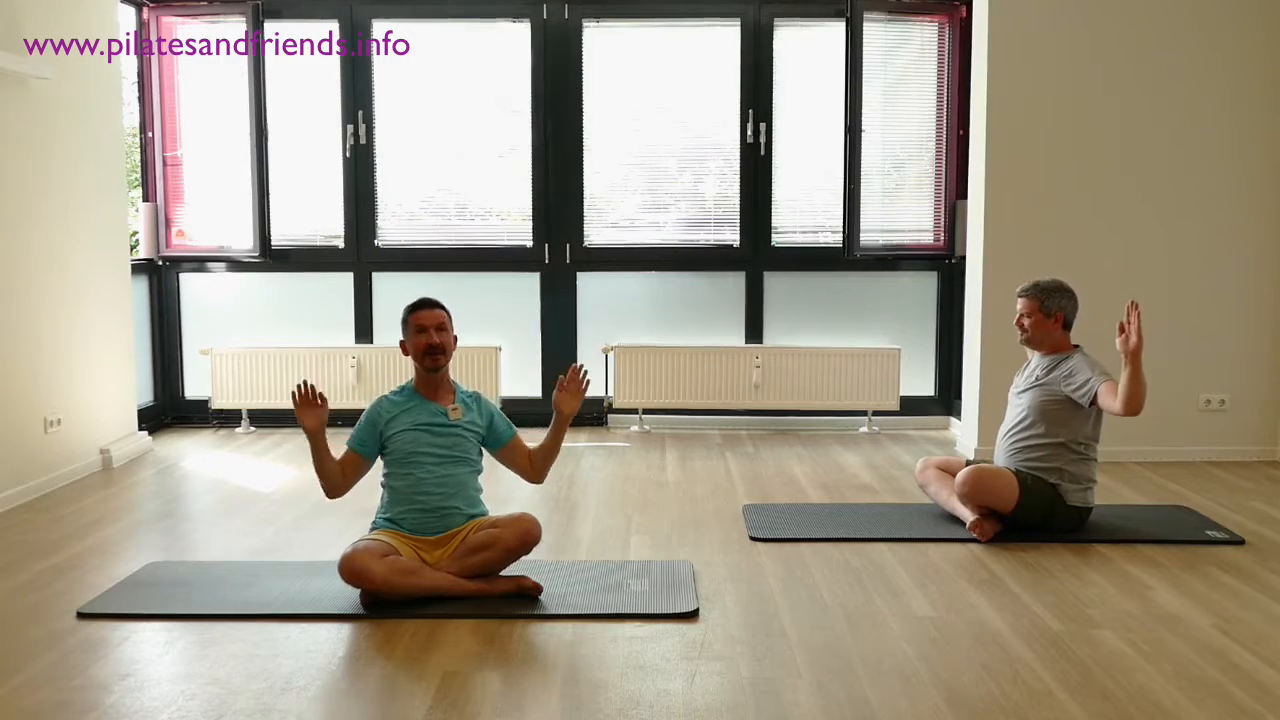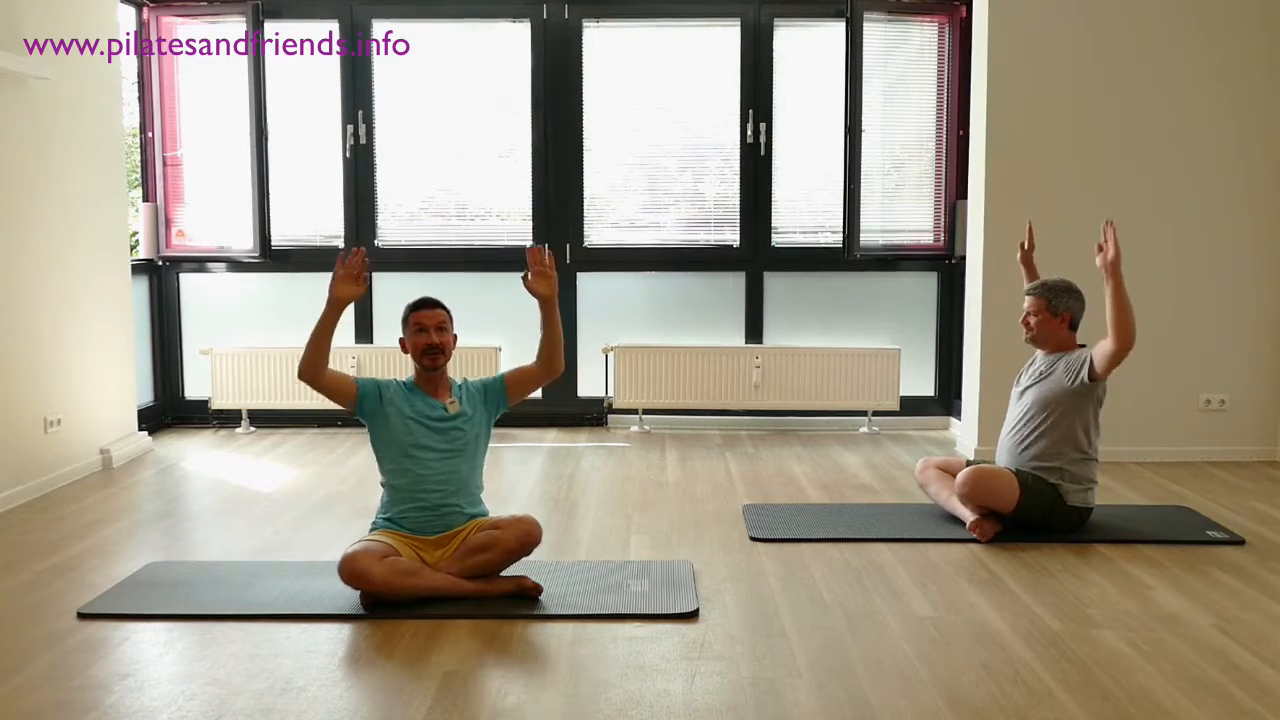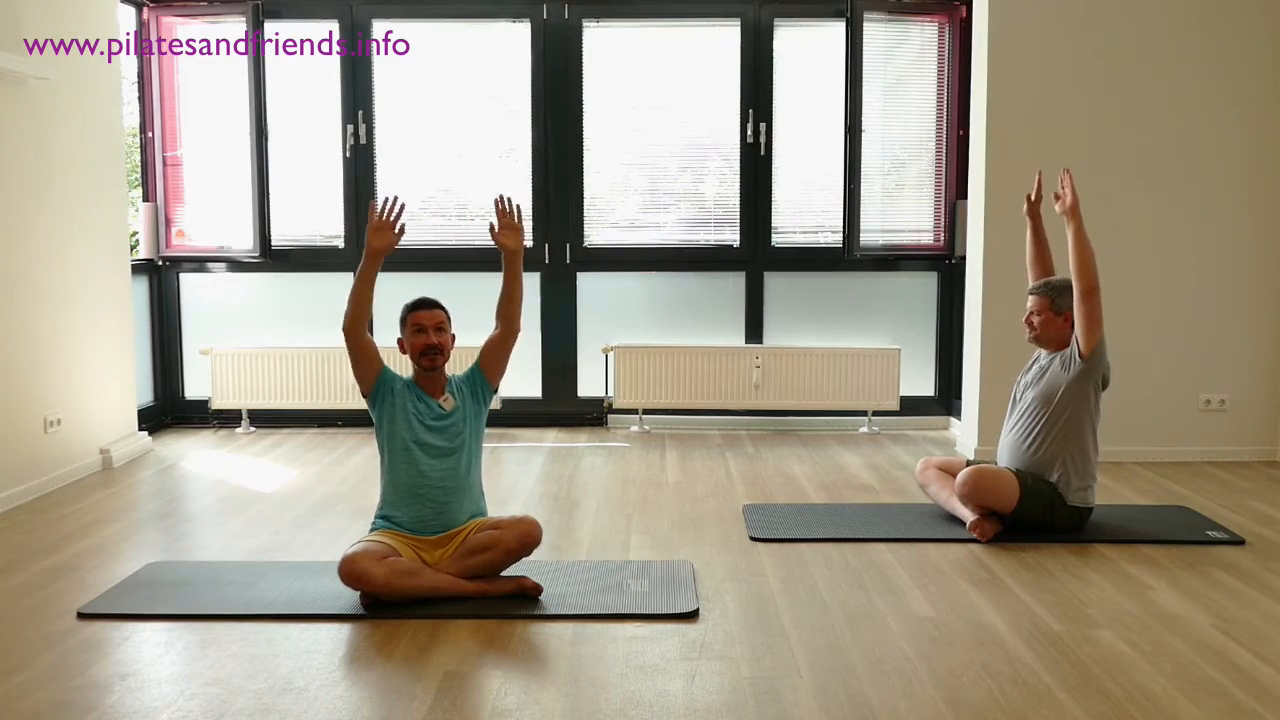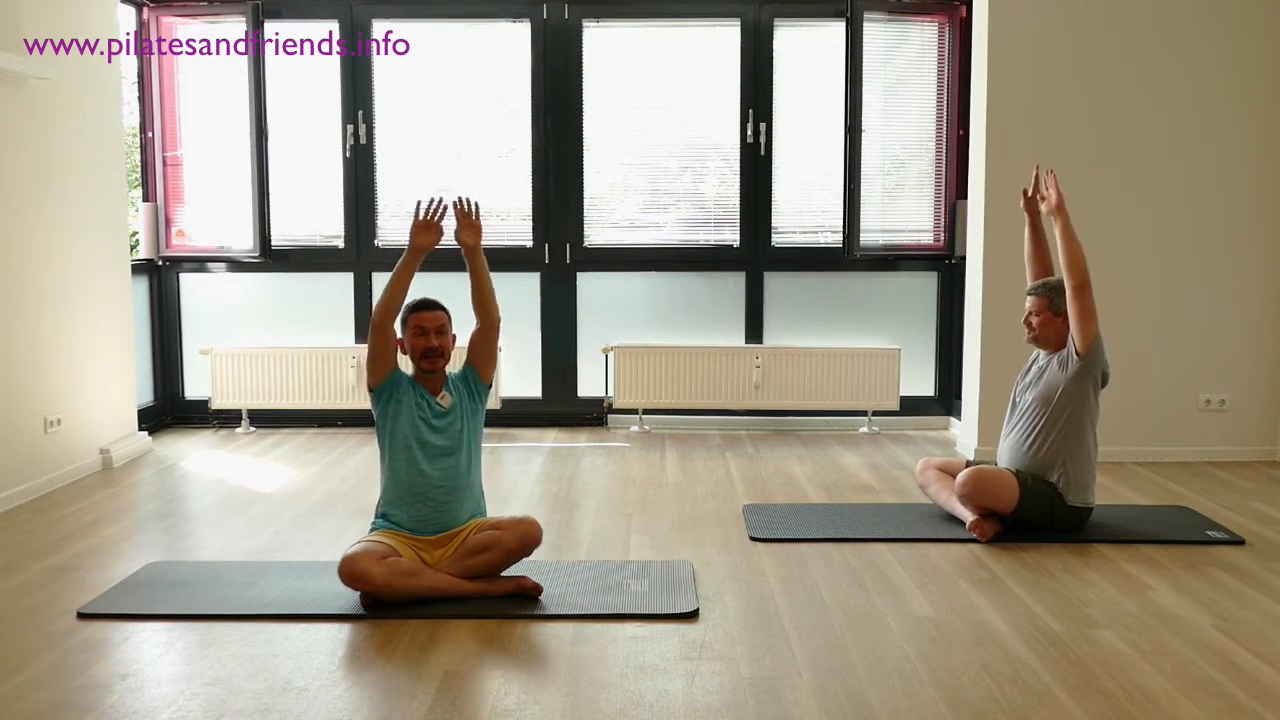
dt=0.5s
person 1, frame 1
left shoulder: (479, 408)
right shoulder: (385, 411)
left elbow: (534, 471)
right elbow: (335, 486)
left wrist: (561, 419)
right wrist: (315, 435)
left hip: (467, 534)
right hip: (399, 538)
left knee: (526, 528)
right knee: (354, 565)
left ankle: (405, 582)
right ankle: (489, 586)
person 1, frame 2
left shoulder: (481, 398)
right shoulder: (383, 399)
left elbow: (550, 367)
right elbow: (311, 372)
left wrist: (548, 302)
right wrist: (336, 305)
left hip: (466, 533)
right hip: (399, 537)
left knee: (527, 530)
right knee: (354, 566)
left ankle: (403, 582)
right ankle: (491, 585)
person 1, frame 3
left shoulder: (473, 391)
right shoulder: (389, 394)
left elbow: (508, 327)
right elbow: (353, 330)
left wrist: (513, 255)
right wrist: (373, 256)
left hip: (467, 534)
right hip: (398, 537)
left knee: (527, 531)
right knee: (354, 567)
left ankle: (403, 582)
right ankle: (493, 586)
person 1, frame 4
left shoulder: (469, 390)
right shoulder: (392, 393)
left elbow: (489, 323)
right elbow: (380, 323)
left wrist: (473, 250)
right wrist: (415, 252)
left hip: (466, 533)
right hip: (399, 536)
left knee: (527, 531)
right knee: (354, 568)
left ankle: (404, 581)
right ankle: (493, 586)
person 2, frame 1
left shoulder: (1079, 370)
right shoulder: (1039, 358)
left elbow: (1128, 405)
left wrist: (1131, 356)
left hip: (1059, 500)
right hip: (1015, 478)
left knee: (970, 481)
right knee: (927, 468)
left ankle: (987, 517)
right ankle: (976, 516)
person 2, frame 2
left shoulder: (1081, 368)
right shoulder: (1044, 354)
left elbow: (1121, 343)
right elbow: (1040, 305)
left wrist: (1111, 272)
right wrist: (1027, 265)
left hip: (1059, 500)
right hip: (1015, 479)
left knee: (970, 480)
right knee: (927, 467)
left ankle: (986, 516)
right ankle: (979, 516)
person 2, frame 3
left shoulder: (1082, 362)
right shoulder: (1045, 352)
left elbow: (1087, 290)
right elbow: (1042, 280)
left wrist: (1072, 217)
right wrist: (1033, 219)
left hip: (1059, 501)
right hip: (1017, 480)
left knee: (970, 482)
right knee: (928, 468)
left ankle: (990, 514)
right ankle: (981, 516)
person 2, frame 4
left shoulder: (1080, 361)
right shoulder: (1043, 352)
left elbow: (1078, 287)
right elbow: (1040, 279)
left wrist: (1058, 216)
right wrist: (1031, 216)
left hip: (1059, 500)
right hip: (1016, 479)
left knee: (970, 482)
right knee: (927, 468)
left ankle: (989, 515)
right ankle: (980, 517)
